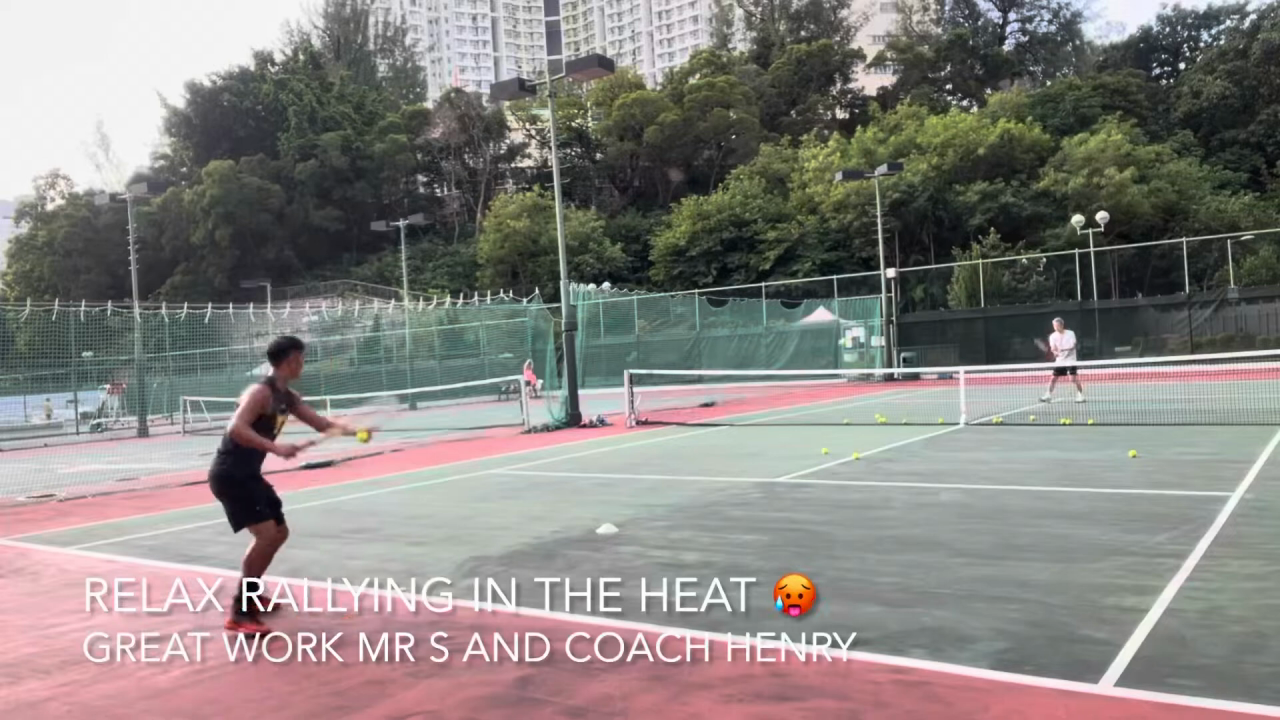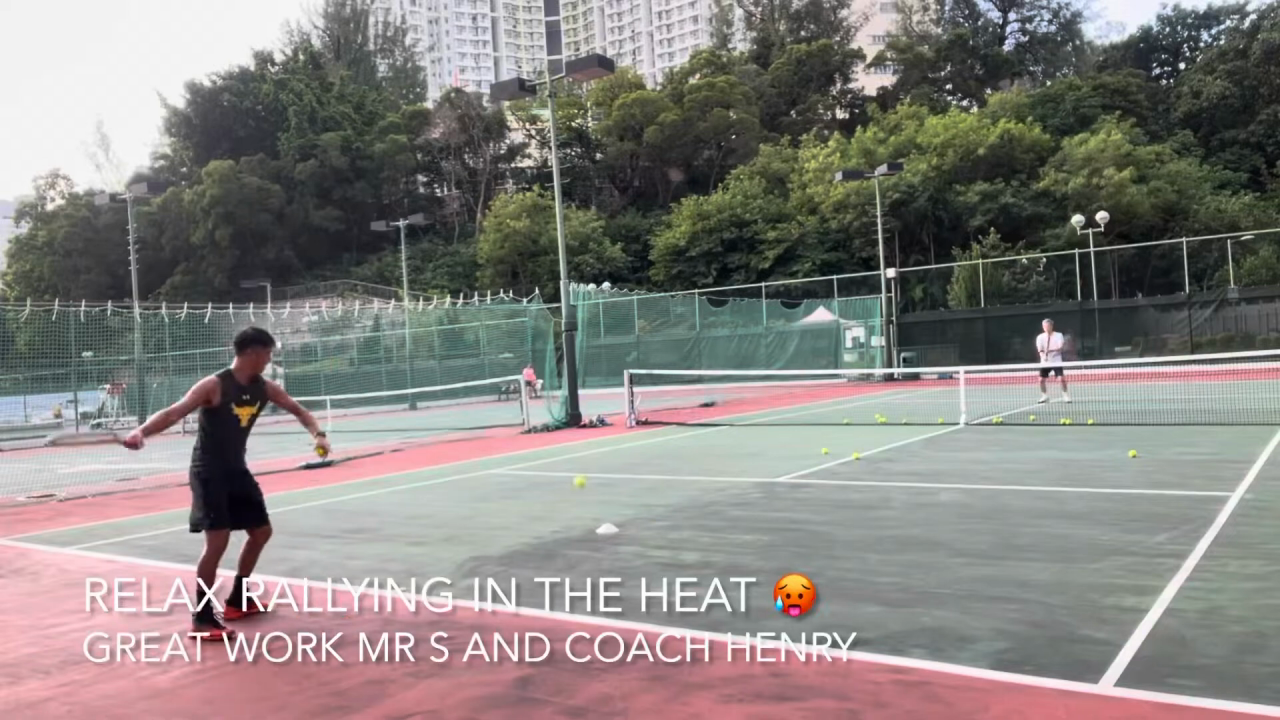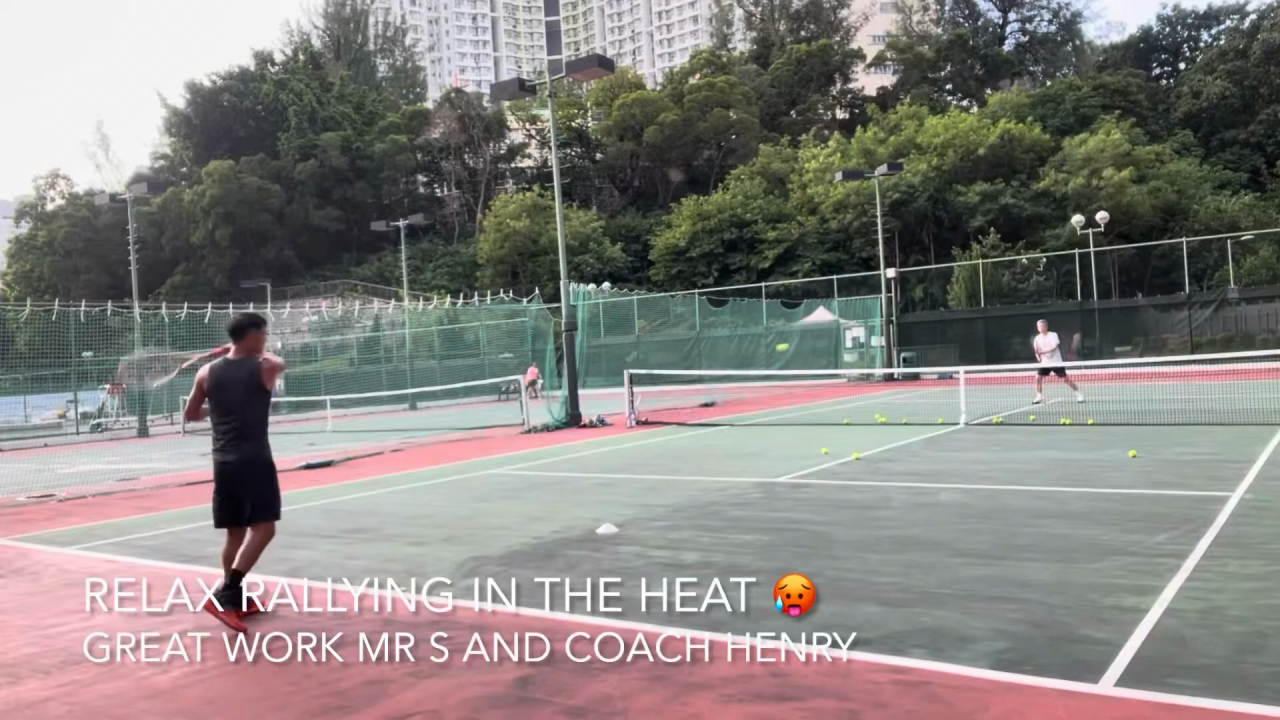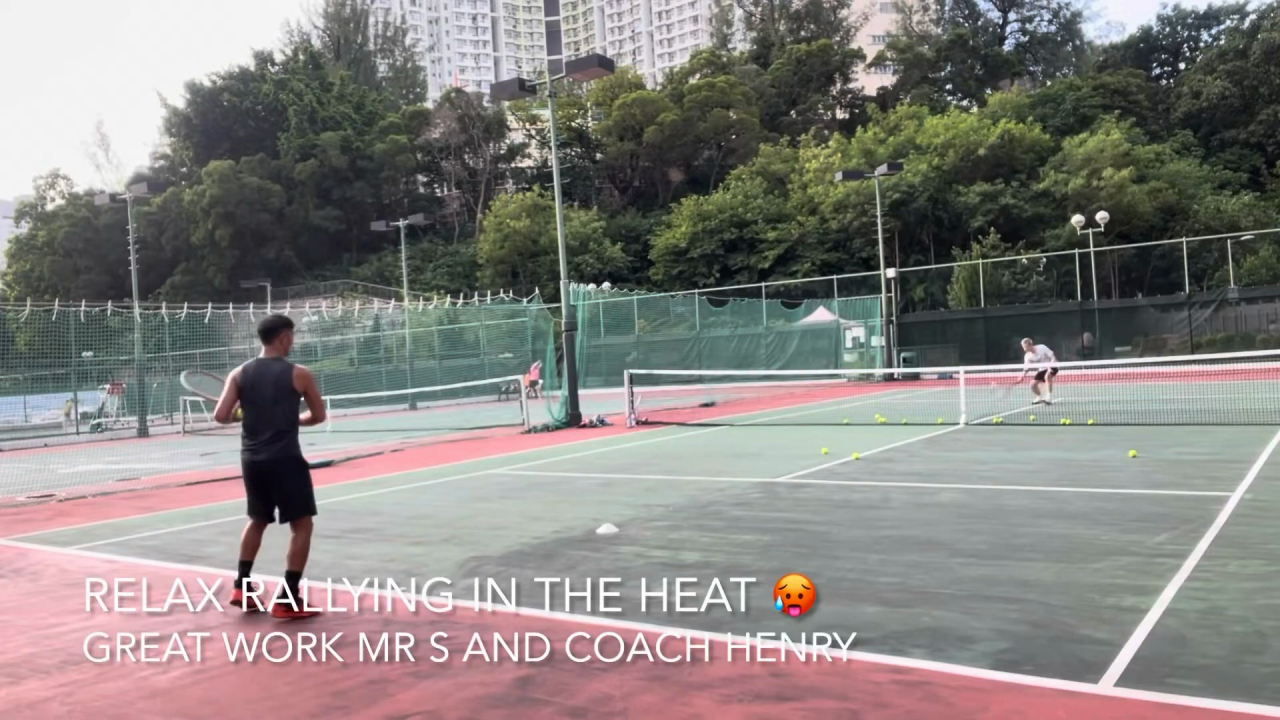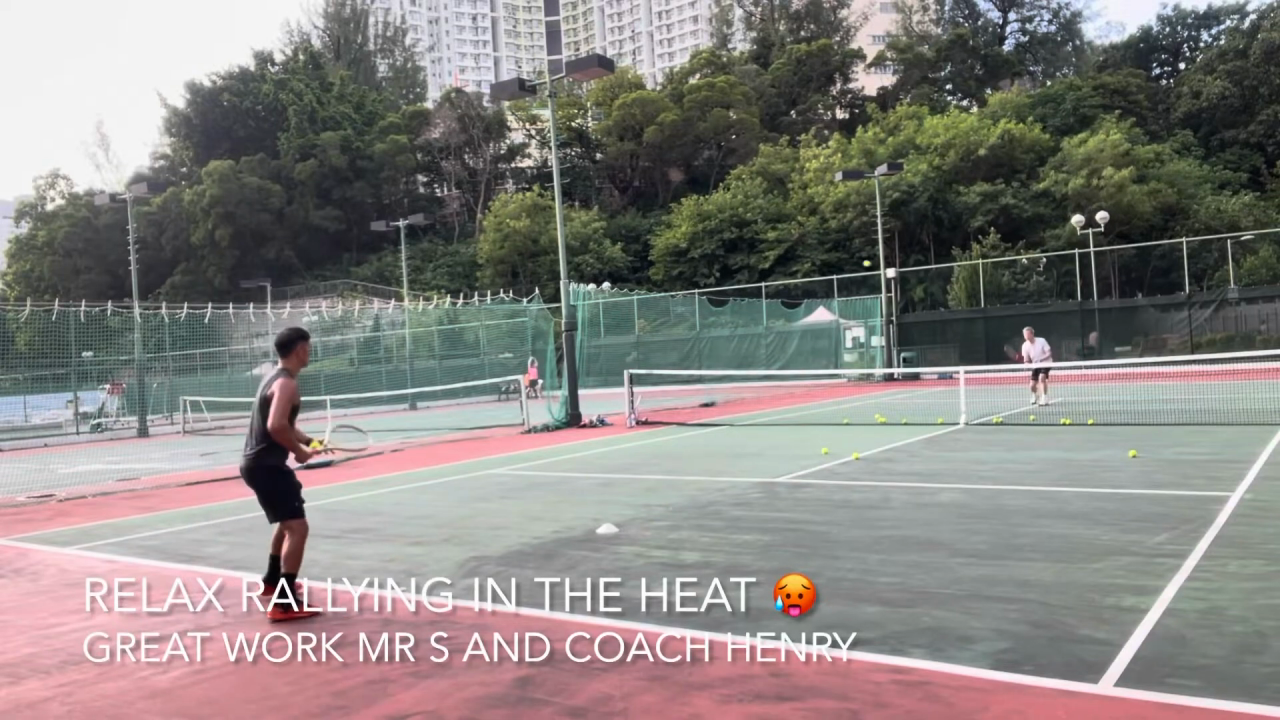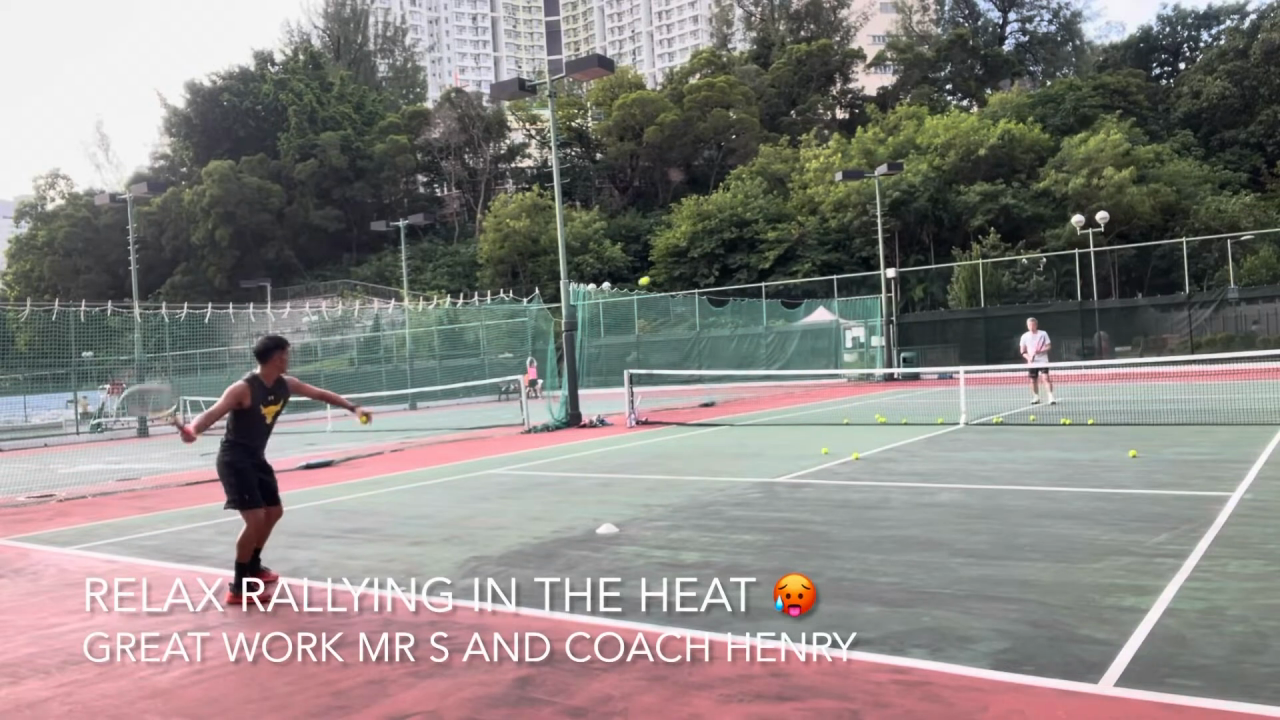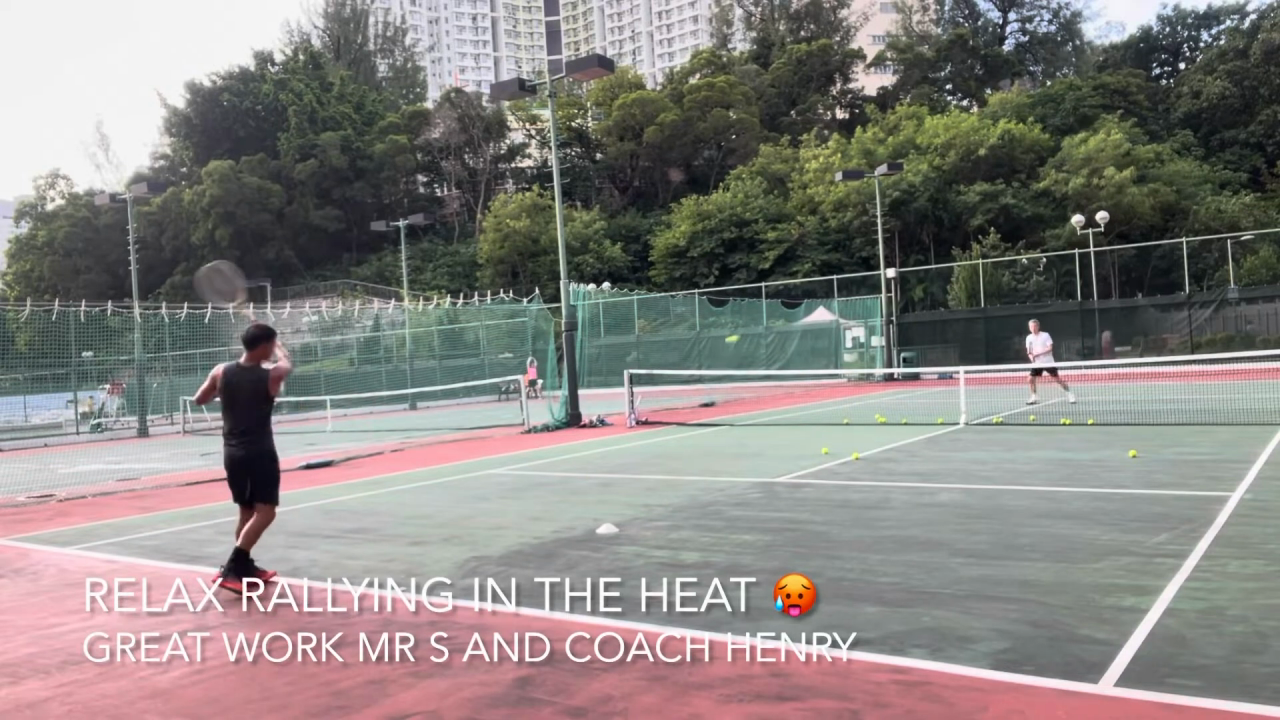
dt=0.5s
person 1, frame 1
left shoulder: (286, 396)
right shoulder: (260, 392)
left elbow: (319, 422)
right elbow: (236, 430)
left wrist: (351, 431)
right wrist: (271, 446)
left hip: (244, 473)
right hip: (230, 474)
left knee: (278, 533)
right knee: (266, 534)
left ankle: (248, 598)
right ankle: (240, 613)
person 1, frame 2
left shoulder: (264, 387)
right shoulder: (213, 386)
left elbow: (296, 410)
right elbow: (172, 413)
left wrist: (318, 434)
right wrist: (140, 432)
left hip: (236, 471)
right hip: (208, 473)
left knee: (261, 531)
right knee: (217, 541)
left ankle: (236, 601)
right ankle: (202, 617)
person 1, frame 3
left shoulder: (208, 373)
right shoulder: (266, 368)
left elbow: (190, 414)
right wrist: (244, 352)
left hip: (223, 462)
right hip: (254, 461)
left knee: (237, 531)
right knee: (263, 529)
left ankle: (235, 598)
right ankle: (226, 595)
person 1, frame 4
left shoulder: (240, 373)
right shoulder: (299, 374)
left elbow: (221, 415)
right elbow: (319, 415)
left hip: (252, 460)
right hip: (285, 459)
left knee: (257, 520)
right knee: (302, 526)
left ankle: (242, 585)
right ankle: (287, 600)
person 1, frame 5
left shoulder: (275, 379)
right shoulder: (286, 384)
right elbow: (275, 426)
left wrist: (306, 440)
right wrist: (299, 450)
left hip: (257, 463)
right hip: (266, 465)
left knee: (288, 520)
right knee: (298, 528)
left ankle: (273, 579)
right ankle: (284, 603)
person 1, frame 6
left shoulder: (286, 385)
right shoulder: (243, 389)
left elbow: (323, 395)
right elbow: (211, 414)
left wrist: (354, 408)
right wrist: (193, 428)
left hip: (256, 460)
right hip: (234, 461)
left knee: (273, 512)
right knee: (255, 519)
left ankle: (252, 566)
right ankle: (238, 587)
person 1, frame 7
left shoulder: (222, 373)
right shoulder: (272, 377)
left elbow: (199, 400)
right elbow: (286, 364)
right wrist: (279, 346)
left hip: (233, 453)
right hip: (260, 454)
left knee: (247, 511)
right knee: (265, 513)
left ankle: (244, 567)
right ankle: (233, 570)
